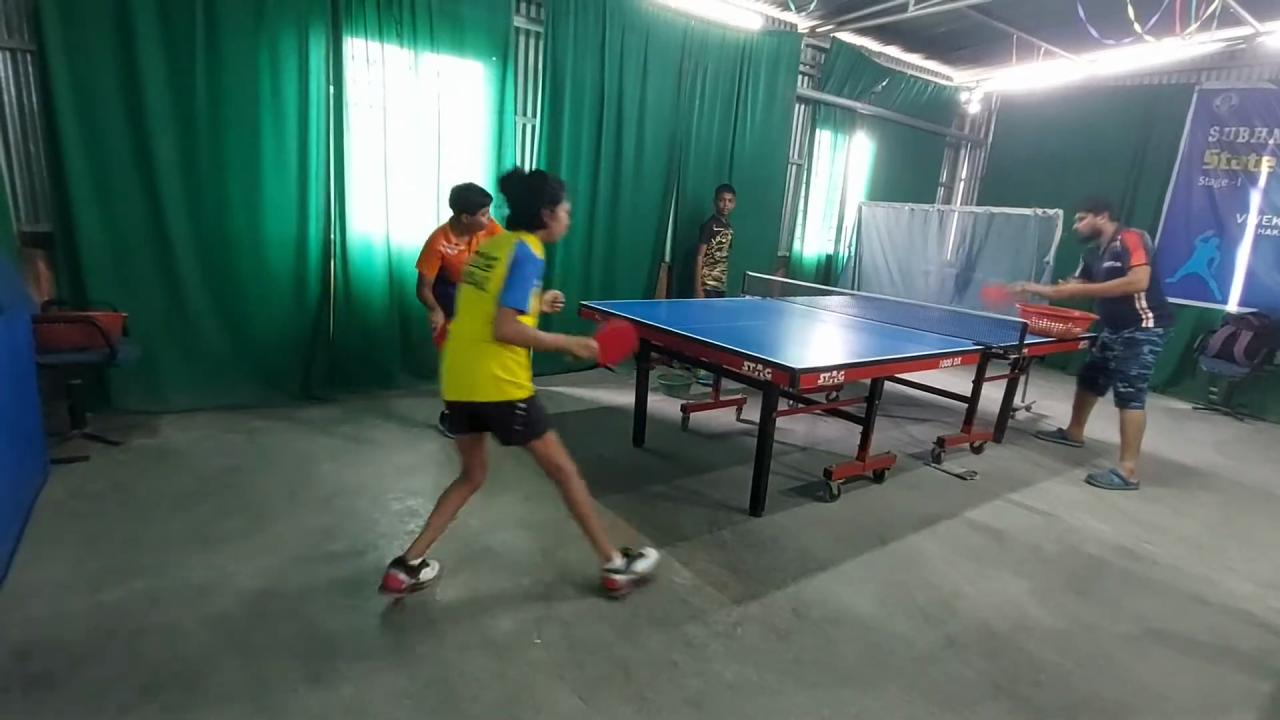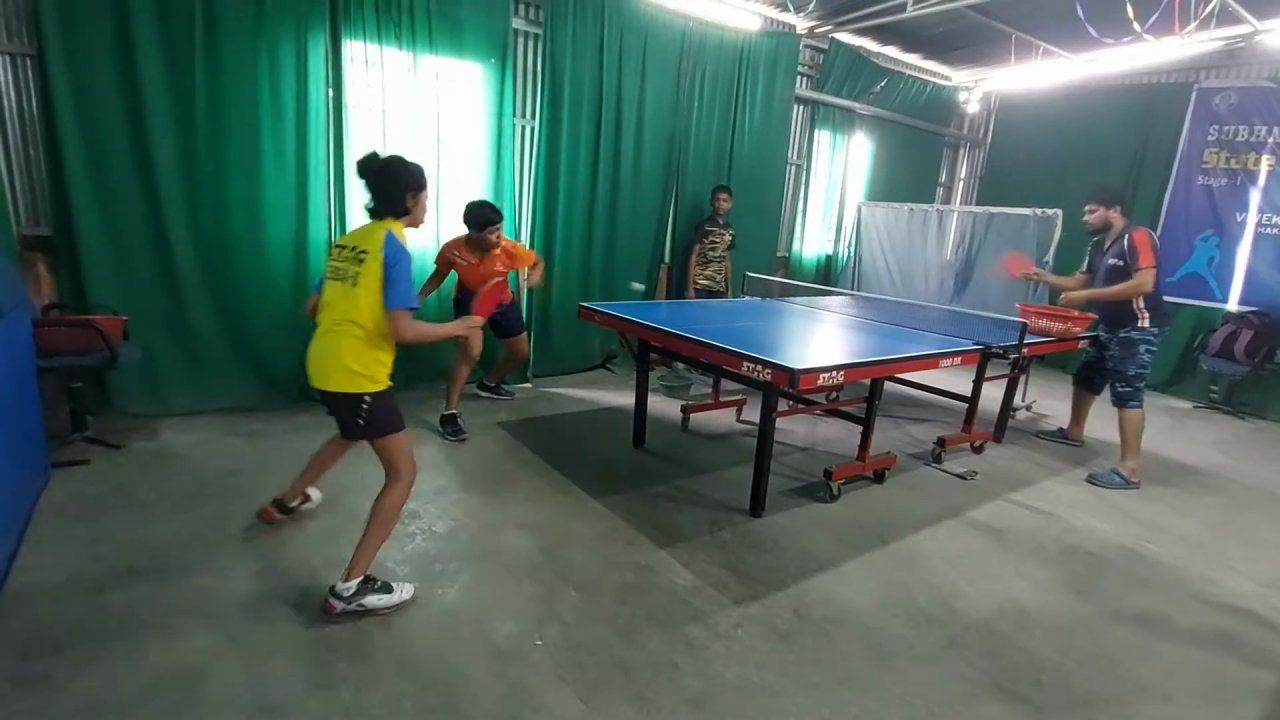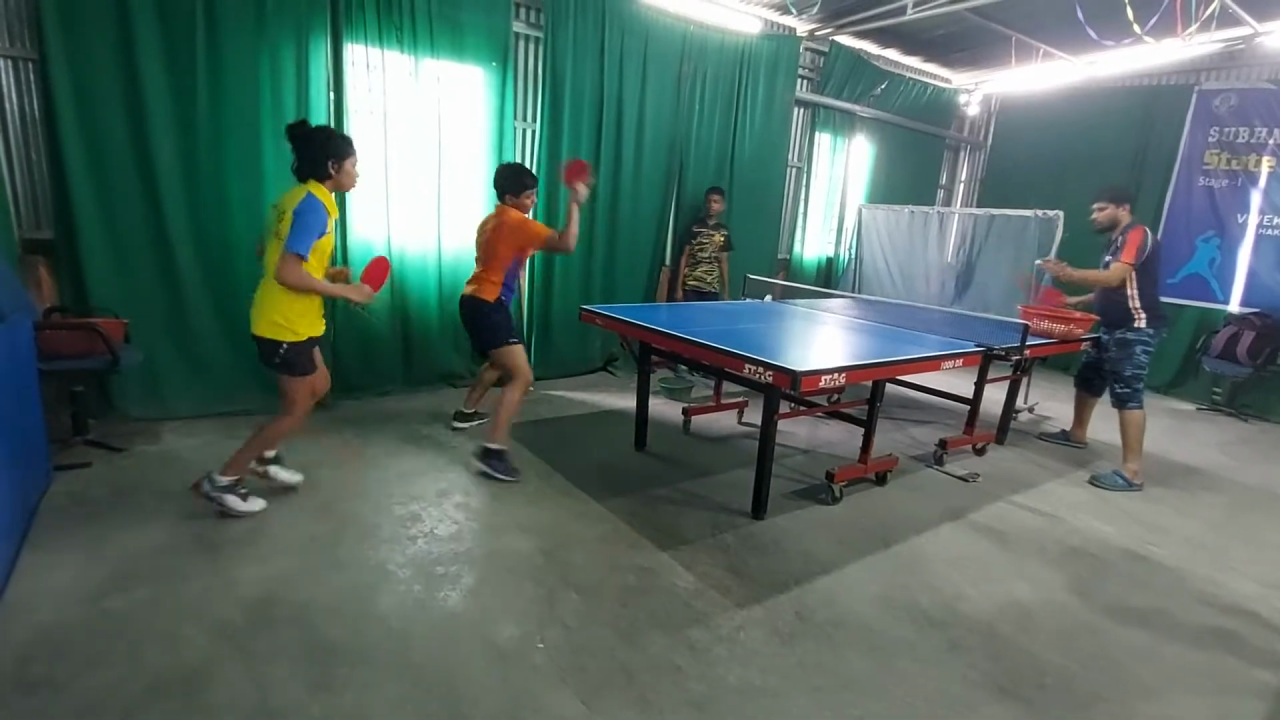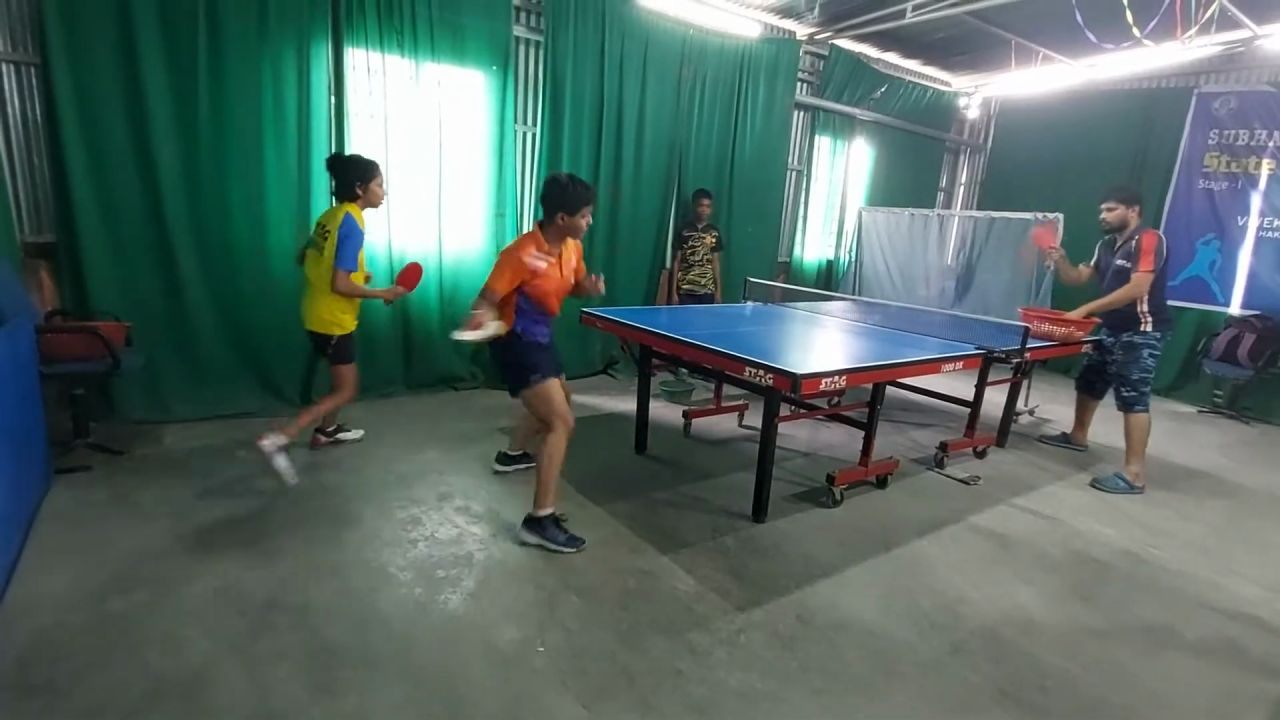
dt=0.4s
person 1, frame 1
left shoulder: (489, 248)
right shoulder: (526, 256)
right elbow: (504, 329)
right wrist: (571, 344)
left hip: (458, 383)
right hip: (498, 385)
left knee: (472, 475)
right knee: (562, 470)
left ankle: (408, 565)
right ankle: (614, 563)
person 1, frame 2
left shoulder: (351, 241)
right shoulder: (395, 250)
left elbow: (314, 309)
right elbow: (400, 329)
right wrist: (454, 329)
left hip: (325, 365)
right hip: (359, 376)
left knee: (346, 436)
right knee: (402, 473)
left ankle: (287, 501)
right ankle: (351, 587)
person 1, frame 3
left shoulder: (298, 198)
right shoulder: (314, 206)
left elbow: (271, 255)
right elbow: (287, 274)
left wrist: (323, 270)
right wrist: (346, 290)
left hip: (295, 320)
right hip: (285, 325)
left knee: (318, 388)
right knee: (298, 408)
left ankle: (264, 455)
right ankle: (222, 479)
person 1, frame 4
left shoulder: (329, 217)
right shoulder: (351, 225)
left elbow: (306, 261)
right elbow: (339, 284)
right wrist: (382, 293)
left hip: (318, 315)
right hip: (330, 321)
left knee: (343, 377)
right knee: (343, 391)
left ankle: (327, 430)
right ankle: (275, 439)
person 2, frame 1
left shoulder: (1131, 239)
right shoulder: (1093, 252)
left elbow: (1139, 281)
right elbow: (1070, 289)
left wrist: (1083, 289)
right wrist: (1032, 288)
left hip: (1142, 329)
right hip: (1113, 329)
left knee: (1129, 395)
right knee: (1089, 379)
left ankle: (1127, 471)
right ankle: (1074, 432)
person 2, frame 2
left shoulder: (1138, 237)
right shoulder: (1098, 245)
left elbow: (1143, 284)
right elbow: (1078, 281)
left wrist: (1087, 296)
right wrist: (1043, 276)
left hip: (1138, 329)
right hip: (1110, 328)
left knee: (1127, 394)
right knee: (1085, 378)
left ankle: (1128, 471)
right ankle: (1074, 431)
person 2, frame 3
left shoulder: (1137, 235)
right shoulder: (1115, 241)
left elbow: (1112, 278)
left wrist: (1066, 272)
right wrist: (1077, 300)
left hip: (1135, 331)
right hip: (1110, 328)
left knee: (1127, 396)
right knee: (1087, 380)
left ankle: (1131, 472)
right ankle: (1077, 433)
person 2, frame 4
left shoulder: (1149, 240)
right shoulder: (1107, 245)
left elbow: (1136, 289)
right elbow: (1078, 277)
left wrist: (1085, 310)
right wrist: (1060, 260)
left hip: (1141, 333)
right hip: (1111, 331)
left knee: (1133, 399)
right knee: (1088, 383)
left ankle: (1133, 475)
right ankle: (1078, 436)
person 3, frame 1
left shoulder: (488, 227)
right shoulder: (438, 242)
right elbow: (423, 287)
right wrist: (435, 310)
right hip: (446, 296)
right ankle: (448, 414)
person 3, frame 2
left shoulder: (508, 247)
right shoulder: (452, 250)
left elbow: (537, 261)
right elbow: (437, 278)
left wrist: (535, 277)
right wrist: (418, 296)
left hip: (503, 304)
right hip: (470, 304)
left knee: (520, 354)
right knee: (470, 352)
left ankle: (489, 384)
right ankle: (449, 414)
person 3, frame 3
left shoulder: (492, 220)
right shoulder: (518, 224)
right elbow: (566, 244)
left wrist: (526, 248)
right wrist: (575, 200)
left hip: (477, 302)
right hip: (488, 307)
left knee: (498, 361)
right knee: (522, 376)
left ankle: (466, 412)
right ankle: (492, 451)
person 3, frame 4
left shoulder: (572, 246)
right shoulder: (521, 254)
left elbow: (573, 287)
right elbow: (487, 298)
left wrist: (593, 286)
right wrist: (482, 314)
left hip: (541, 342)
right hip: (517, 344)
left knee: (555, 403)
right knee: (561, 421)
left ankle: (513, 454)
right ankle: (539, 521)
